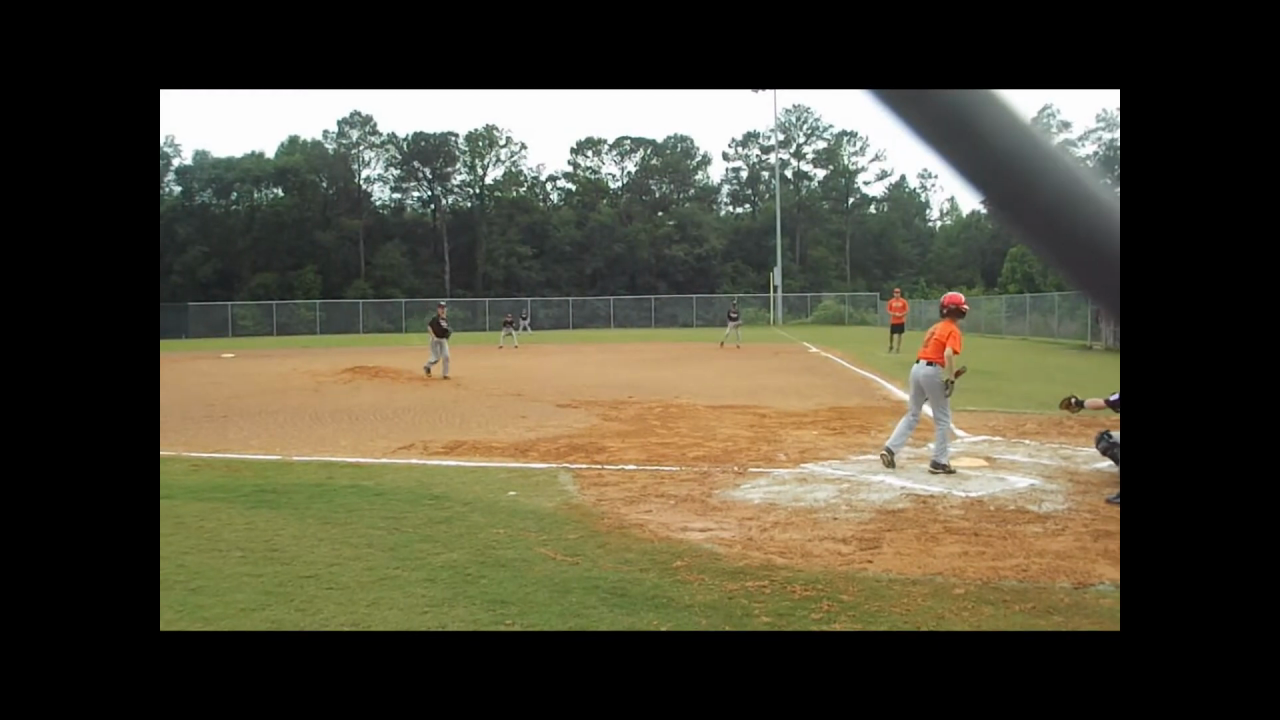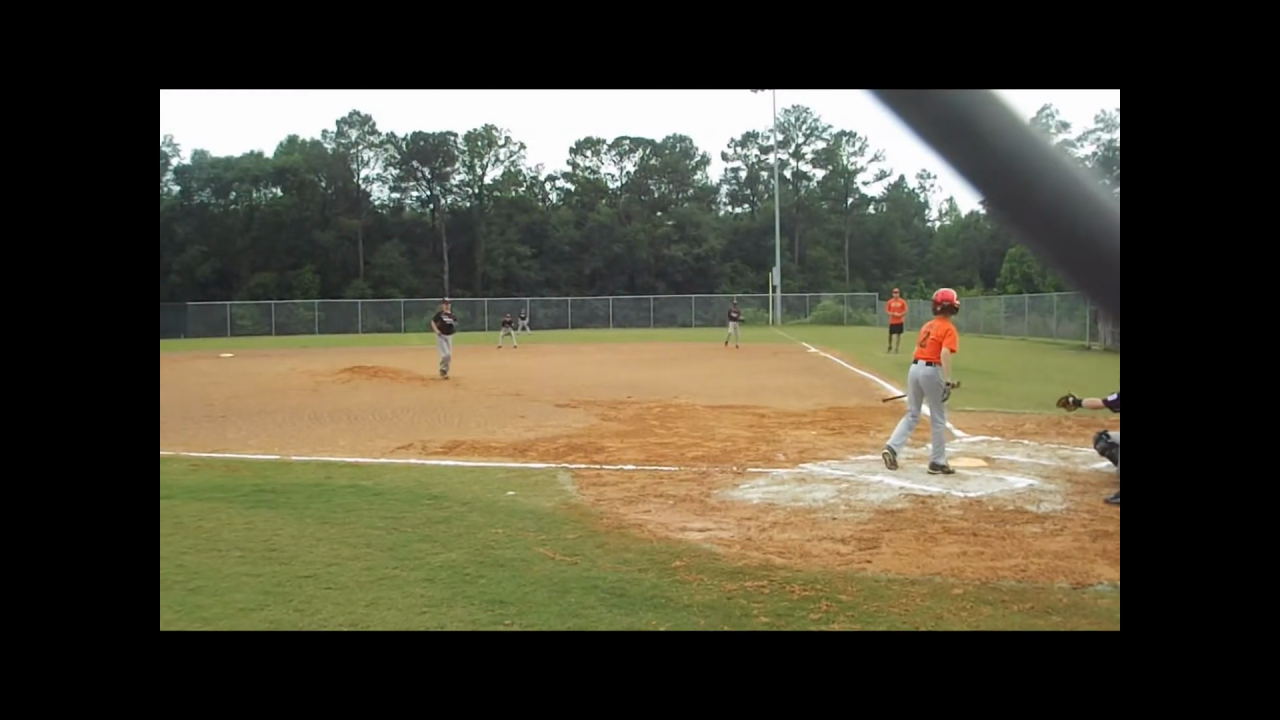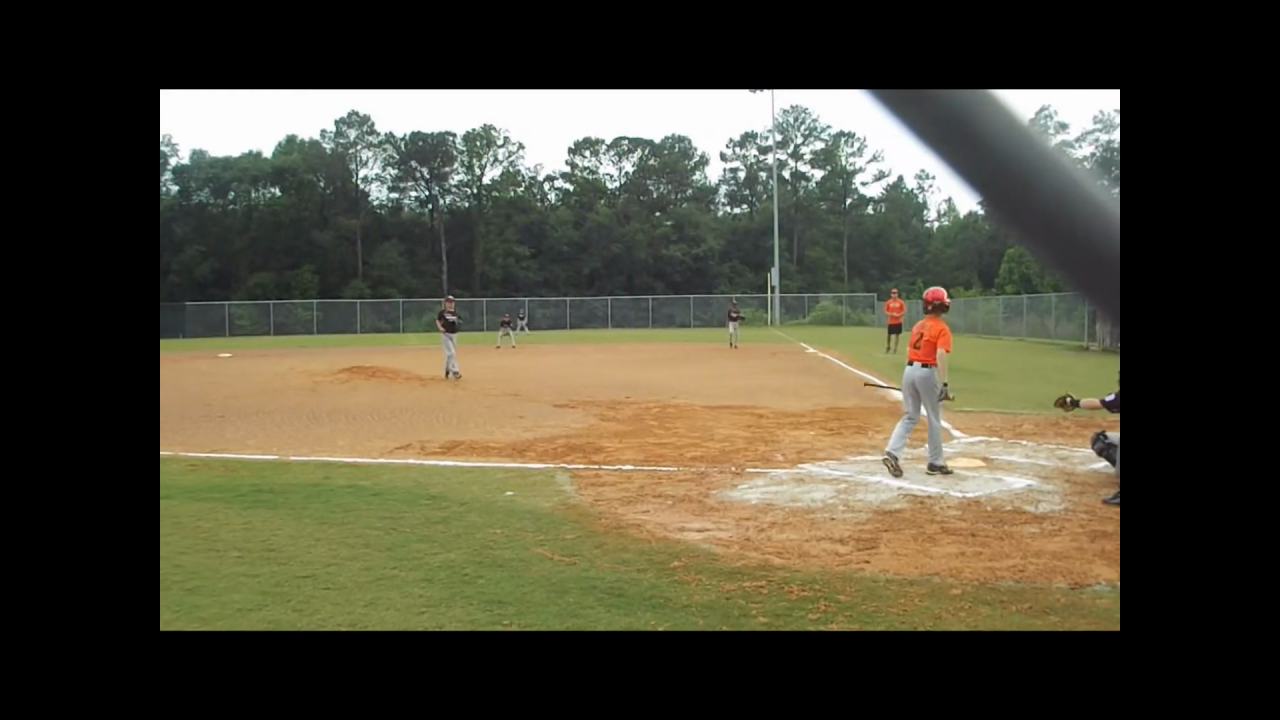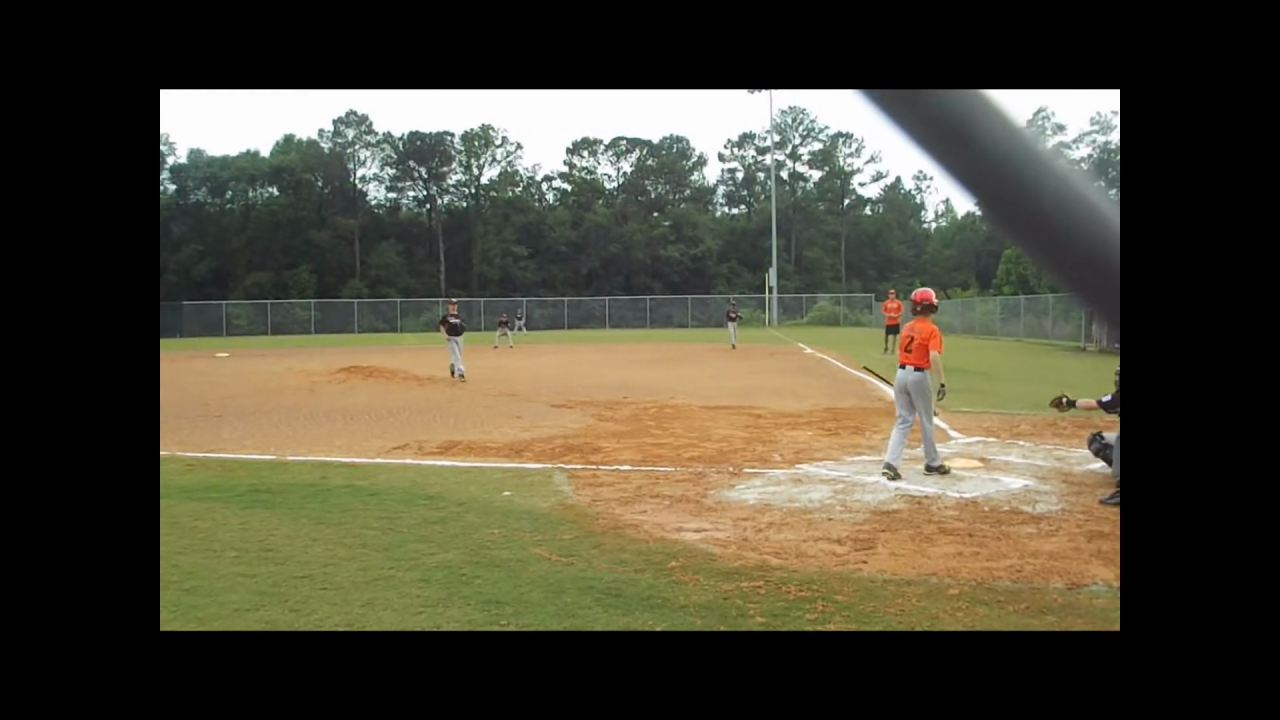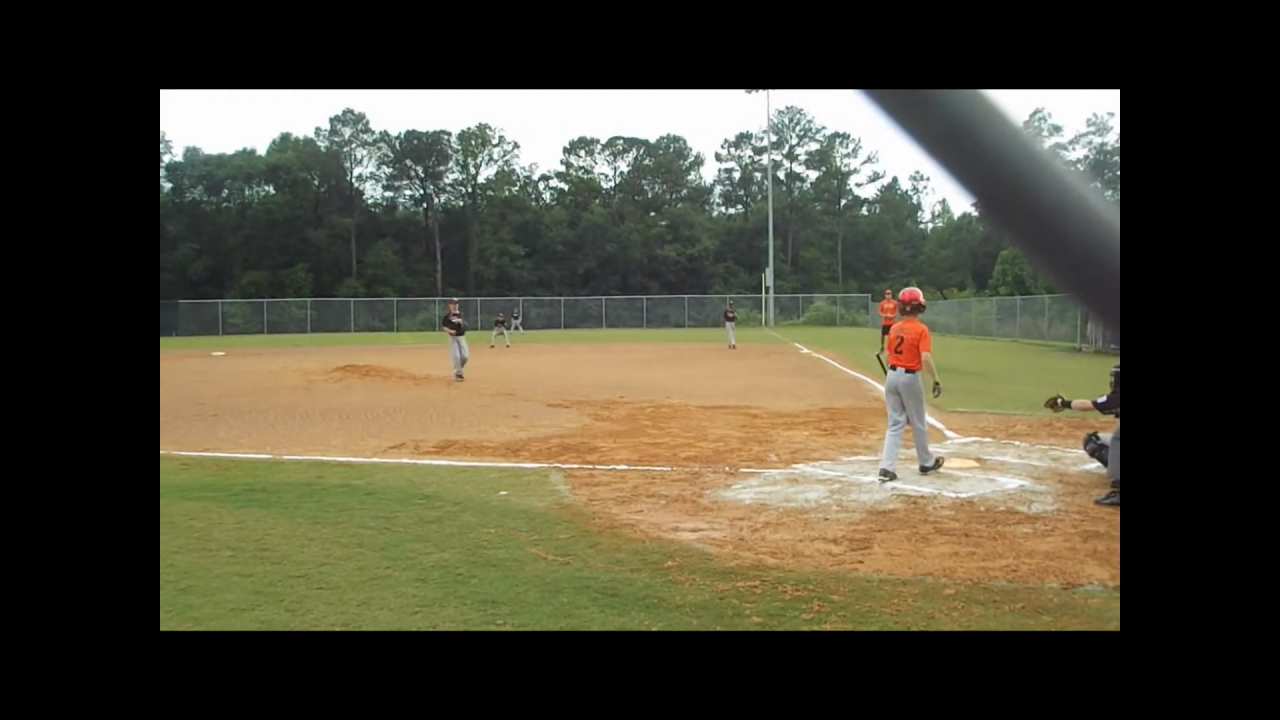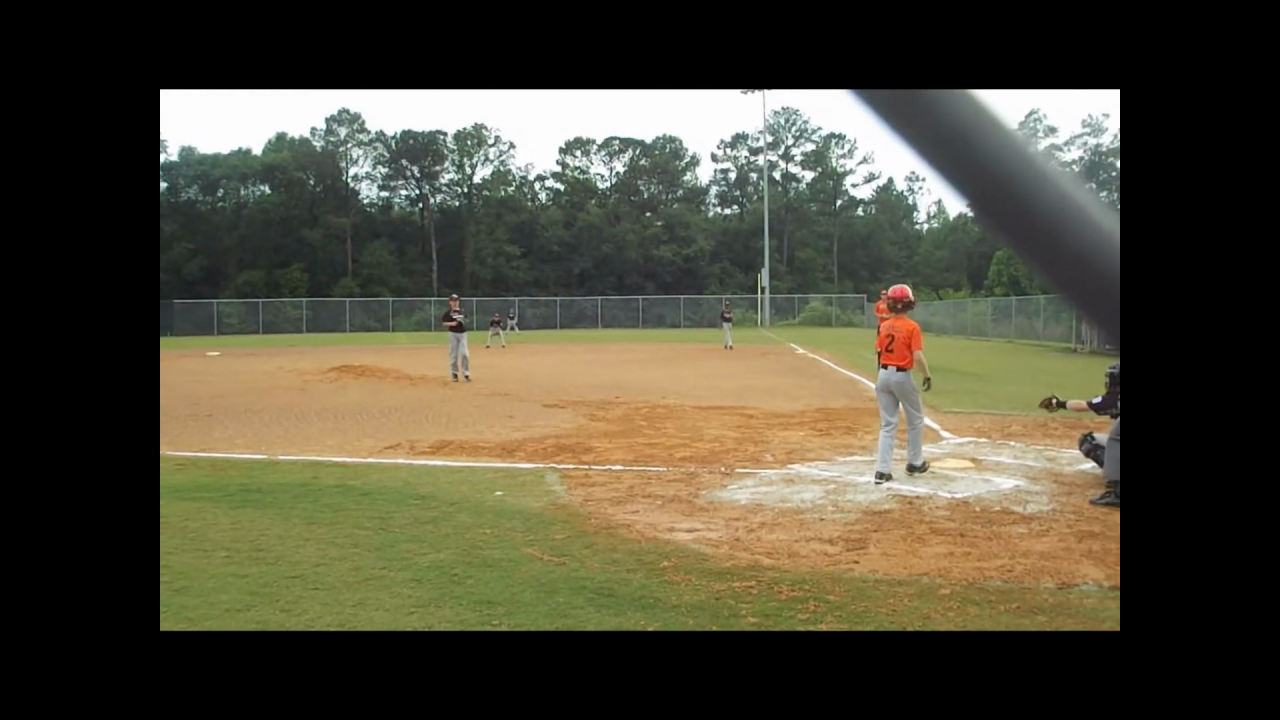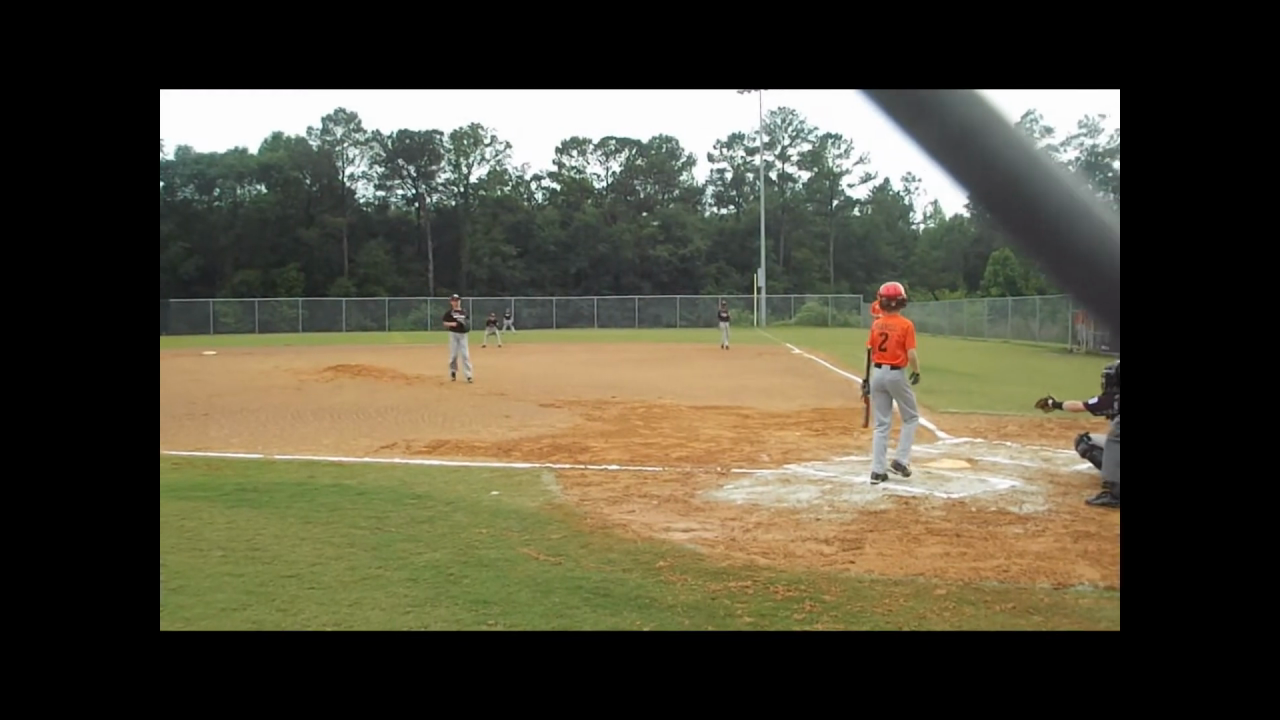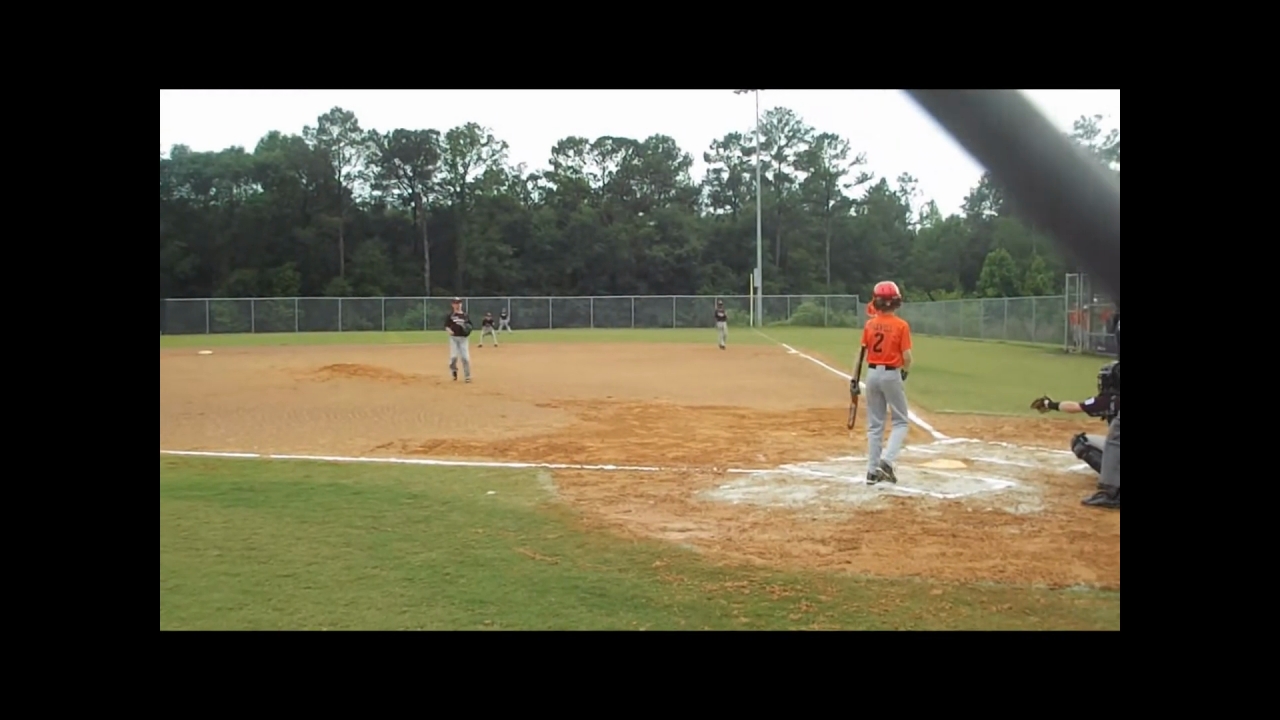
dt=0.1s
person 1, frame 1
left shoulder: (935, 327)
right shoulder: (954, 331)
right elbow: (948, 355)
left wrist: (946, 374)
right wrist: (950, 378)
left hip: (916, 368)
right hip: (932, 371)
left knee: (912, 415)
right knee: (942, 418)
left ankle: (891, 448)
right ankle: (939, 462)
person 1, frame 2
left shoulder: (928, 325)
right shoulder: (949, 329)
right elbow: (945, 354)
right wrist: (947, 382)
left hip: (914, 368)
right hip: (930, 371)
left knee: (912, 415)
right knee: (938, 419)
left ankle: (892, 447)
right ankle: (937, 463)
person 1, frame 3
left shoulder: (918, 326)
right shoulder: (941, 328)
right elbow: (941, 355)
right wrist: (945, 382)
left hip: (909, 370)
right hip: (926, 372)
left knee: (909, 417)
right knee: (933, 419)
left ankle: (892, 454)
right ankle: (936, 463)
person 1, frame 4
left shoulder: (906, 327)
right shoulder: (932, 329)
right elbow: (934, 357)
right wrist: (942, 383)
left hip: (901, 374)
right hip: (918, 376)
left knee: (903, 422)
right knee: (926, 422)
left ankle: (891, 464)
right ankle: (933, 464)
person 1, frame 5
left shoulder: (894, 328)
right shoulder: (921, 329)
left elbow: (889, 354)
right elbow: (925, 358)
right wrist: (936, 381)
left hip: (892, 375)
right hip: (910, 377)
left knee: (895, 424)
right knee: (918, 423)
left ankle: (887, 469)
right ankle: (926, 463)
person 1, frame 6
left shoulder: (884, 326)
right shoulder: (912, 327)
left elbow: (878, 354)
right elbow: (917, 357)
right wrist: (927, 376)
left hip: (883, 374)
right hip: (902, 376)
left knee: (887, 425)
right knee: (916, 419)
left ankle: (882, 471)
right ankle: (915, 462)
person 1, frame 7
left shoulder: (876, 325)
right shoulder: (906, 325)
left elbow: (870, 353)
right elbow: (912, 355)
left wrist: (865, 380)
right wrist: (916, 372)
left hip: (877, 373)
right hip: (897, 374)
left knee: (881, 424)
right knee: (911, 417)
left ankle: (878, 471)
right ankle: (900, 460)
person 1, frame 8
left shoulder: (870, 324)
right shoulder: (901, 325)
left elbow: (862, 353)
right elbow: (907, 356)
left wrist: (854, 379)
right wrist: (905, 370)
left hip: (872, 374)
right hip: (891, 375)
left knee: (875, 425)
right knee: (901, 421)
left ankle: (873, 471)
right ankle: (887, 462)
